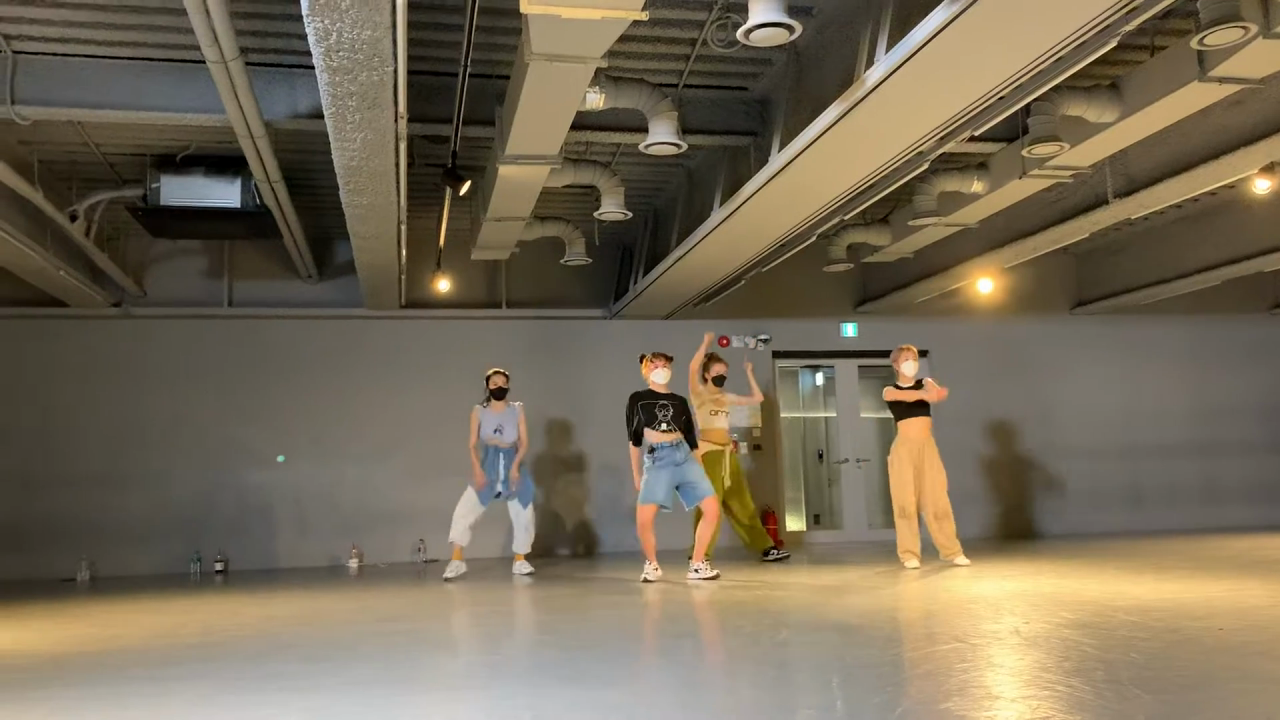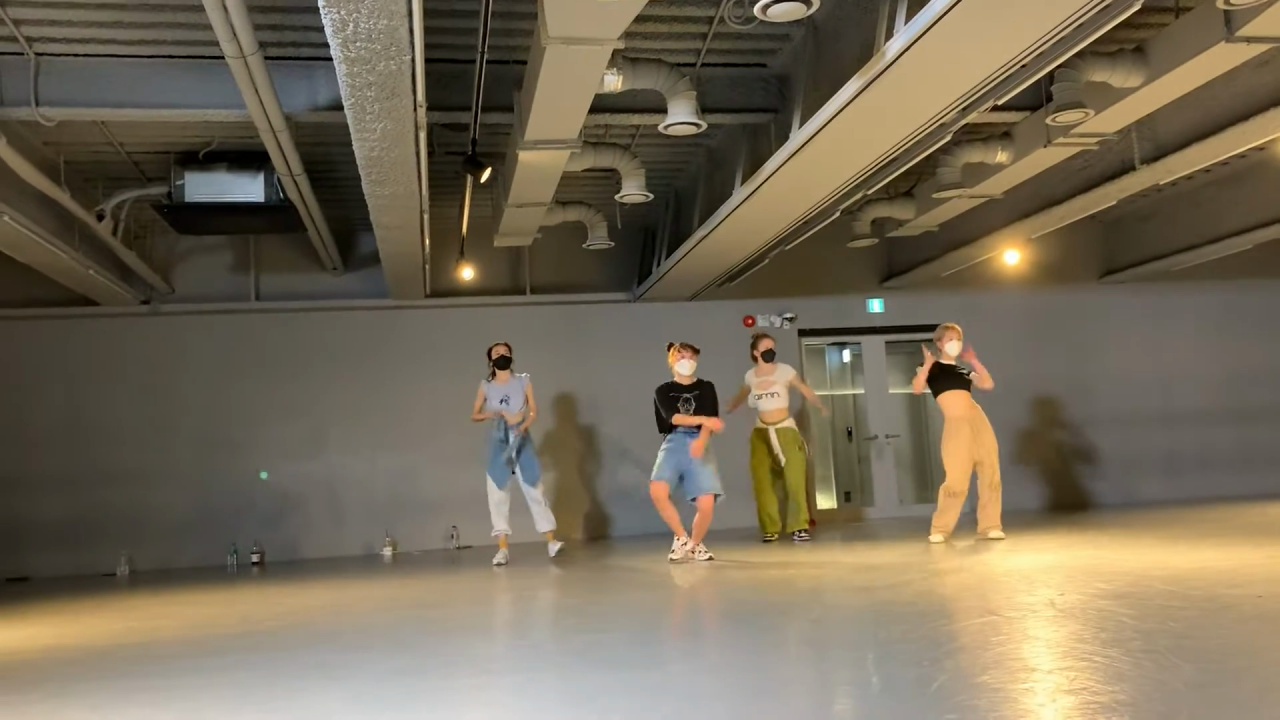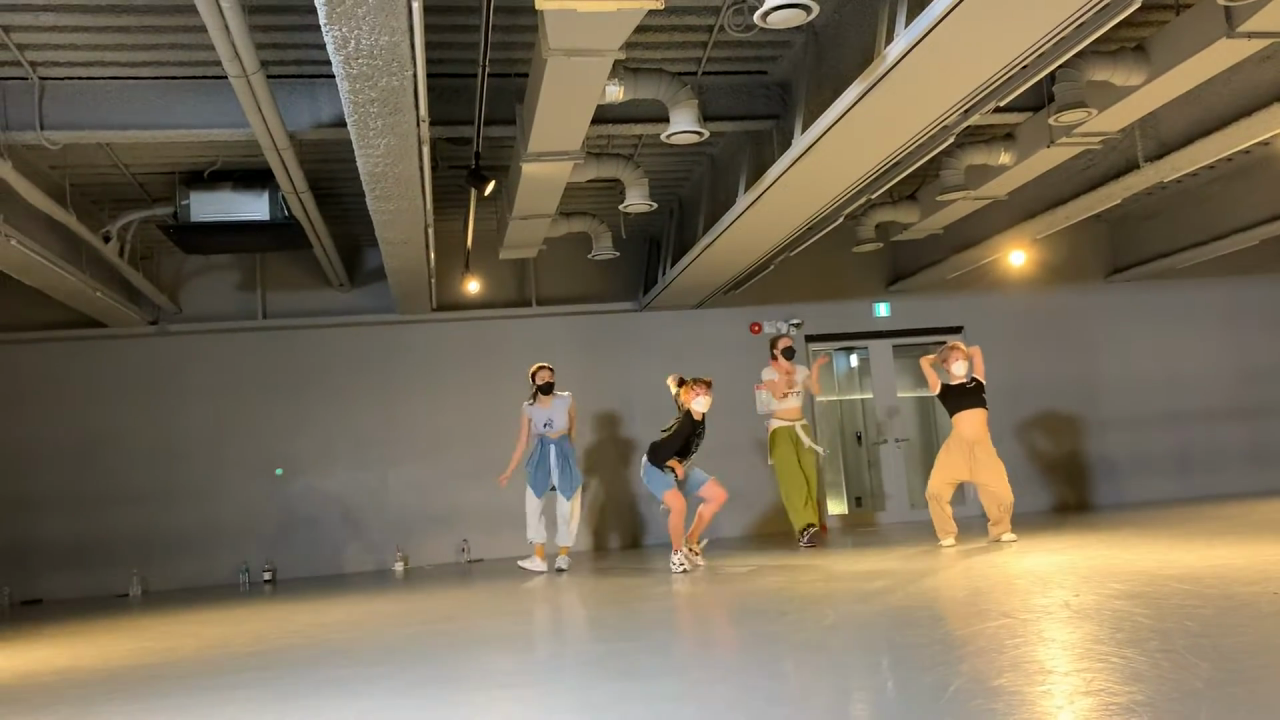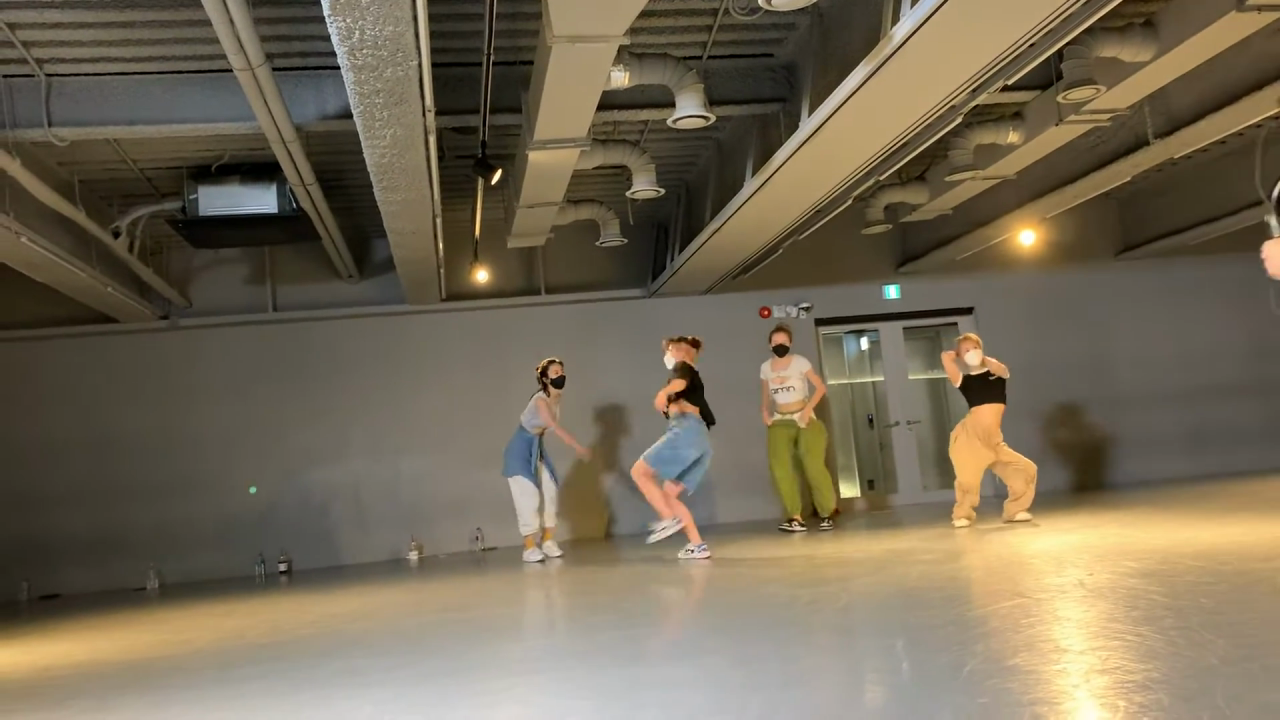
dt=1s
person 1, frame 1
left shoulder: (680, 401)
right shoulder: (637, 399)
right elbow: (634, 439)
left wrist: (699, 472)
right wrist: (637, 474)
left hip: (684, 456)
right hip: (657, 459)
left knee: (712, 509)
right knee: (643, 519)
left ankle: (697, 564)
right ankle: (652, 564)
person 1, frame 2
left shoulder: (706, 387)
right shoulder: (663, 391)
left elbow: (711, 420)
right elbow: (674, 418)
left wrist: (702, 440)
right wrist: (704, 419)
left hip: (698, 444)
right hip: (673, 443)
left knee: (706, 505)
right knee: (658, 491)
left ankle: (696, 544)
right ankle: (682, 538)
person 1, frame 3
left shoulder: (698, 414)
right shoulder: (684, 424)
left elbow: (676, 395)
right elbow: (656, 453)
left wrist: (672, 383)
right wrist: (677, 466)
left hip: (678, 464)
right hip: (657, 467)
left knee: (718, 495)
right knee: (678, 504)
left ankle: (690, 542)
right ankle: (677, 552)
person 1, frame 4
left shoulder: (683, 367)
right shoulder: (694, 379)
left elbow: (681, 381)
right elbow: (708, 418)
left wrist: (666, 391)
left hip: (685, 431)
right hip: (700, 438)
left knee: (638, 472)
right knee: (669, 494)
left ankle: (669, 519)
right ankle: (697, 545)
person 2, frame 1
left shoulder: (728, 397)
right shoulder: (698, 393)
left elbow: (757, 399)
right elbow: (692, 369)
left wrist: (749, 374)
right wrist: (705, 344)
left hip: (728, 452)
right hip: (708, 452)
left knee: (742, 502)
left ankle: (765, 547)
person 2, frame 2
left shoulder: (785, 370)
right shoulder: (750, 375)
left elbow: (805, 390)
right elbow: (743, 395)
left wrist: (820, 406)
right wrist: (730, 408)
left hip: (785, 429)
right hip: (761, 431)
left knee: (795, 479)
right knee: (761, 480)
left ankle: (799, 526)
right ankle: (770, 528)
person 2, frame 3
left shoulder: (801, 370)
right shoulder: (769, 372)
left elbow: (816, 390)
right elbow: (777, 394)
left wrist: (816, 369)
right wrist: (783, 375)
left hip: (801, 428)
right hip: (780, 428)
left knee: (809, 479)
right knee: (791, 478)
left ankle: (809, 527)
right ankle: (804, 526)
person 2, frame 4
left shoulder: (800, 362)
right shoulder: (766, 368)
left elbow: (820, 387)
left wrist: (808, 409)
right wrist: (764, 412)
left hip: (804, 419)
right hip: (780, 423)
left knee: (814, 466)
right knee: (779, 468)
left ankle: (826, 513)
right ankle: (795, 517)
person 3, frame 1
left shoulder: (517, 410)
right shoulder: (479, 412)
left elbow: (524, 442)
right elbow: (472, 445)
left wrist: (515, 465)
right wrist: (477, 470)
left hip: (512, 462)
right hip: (488, 462)
left knee: (524, 513)
right knee: (465, 508)
left ankle: (519, 560)
right ankle: (457, 561)
person 3, frame 2
left shoulder: (523, 381)
right shoulder: (486, 386)
left elbow: (533, 411)
right elbow: (474, 415)
left wrist: (523, 426)
right wrist: (488, 414)
left hip: (521, 439)
right hip: (498, 440)
left knee: (534, 490)
right knee: (498, 495)
left ankle: (550, 539)
right ankle: (503, 548)
person 3, frame 3
left shoulder: (566, 400)
right shoulder: (528, 408)
right elbow: (522, 441)
left wrist: (571, 446)
right wrist: (510, 470)
left hip: (563, 452)
right hip: (542, 453)
left knee: (567, 505)
right knee: (533, 503)
left ankle: (563, 555)
right ankle: (538, 557)
person 3, frame 4
left shoulder: (557, 398)
right shoulder: (540, 399)
right elbow: (554, 426)
right wrist: (576, 446)
left hip: (535, 448)
right hip: (520, 448)
left knee: (549, 490)
right knee: (528, 496)
left ankle: (547, 540)
right ankle: (529, 547)
person 4, frame 1
left shoulder: (924, 383)
right shoulder: (890, 390)
left elbow: (935, 391)
right elbow: (905, 396)
left wrist: (938, 392)
right wrist: (924, 393)
left hip: (927, 446)
right hip: (904, 447)
left knee: (937, 500)
right knee: (905, 500)
left ankle: (952, 551)
right ankle: (909, 554)
person 4, frame 2
left shoulder: (964, 370)
right shoulder: (932, 368)
left elbow: (988, 384)
right elbow: (917, 388)
left wrist: (974, 361)
right wrist: (926, 365)
left hip: (978, 421)
right hip: (955, 426)
left knee: (990, 475)
right knee: (957, 481)
left ankle: (989, 526)
right ankle: (940, 529)
person 4, frame 3
left shoulder: (976, 382)
right shoulder: (943, 389)
left elbow: (976, 350)
right elbow: (924, 361)
right wrist: (940, 357)
left hip: (983, 447)
right hip: (957, 447)
left knee: (1002, 494)
right knee: (935, 489)
left ankle: (1000, 530)
right ankle: (947, 534)
person 4, frame 4
left shoulder: (998, 374)
right shoulder: (963, 380)
left elbow: (998, 367)
right elbow: (945, 356)
left wrist: (984, 359)
right wrist: (960, 356)
left hip: (993, 438)
right hip: (969, 434)
left knee: (1027, 469)
right knee: (968, 480)
left ankle: (1015, 510)
right ankle: (963, 514)
